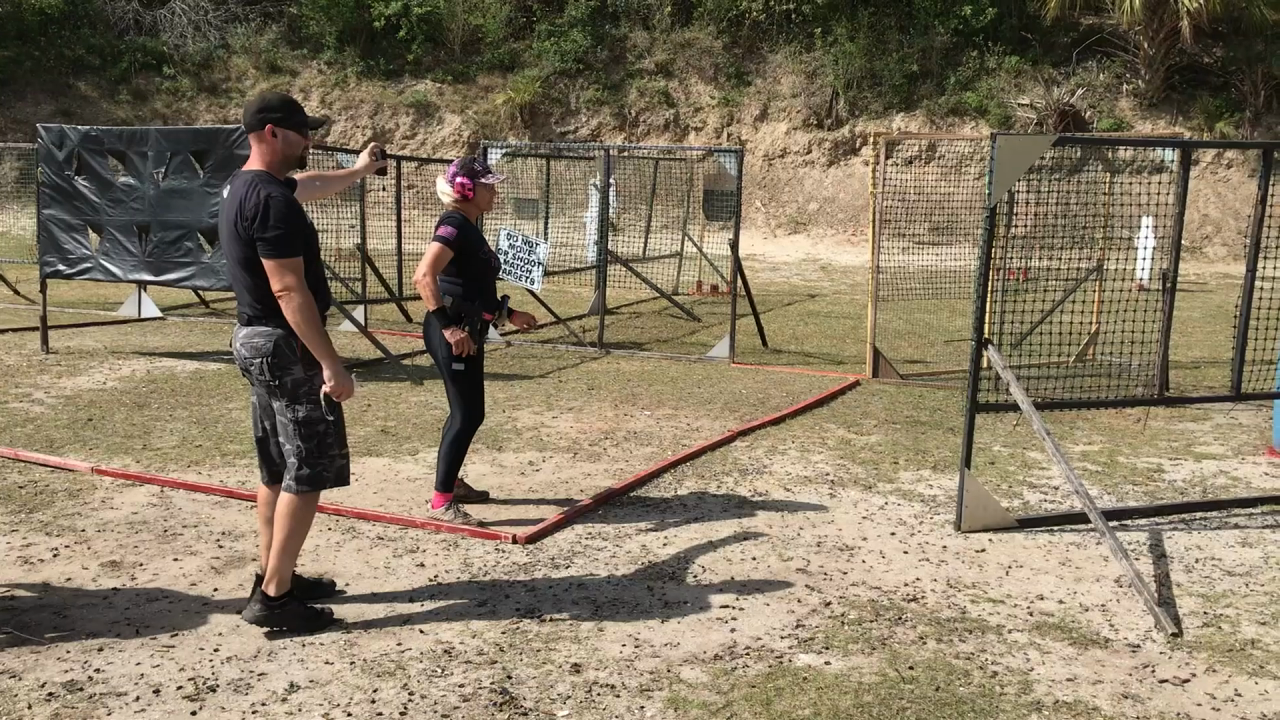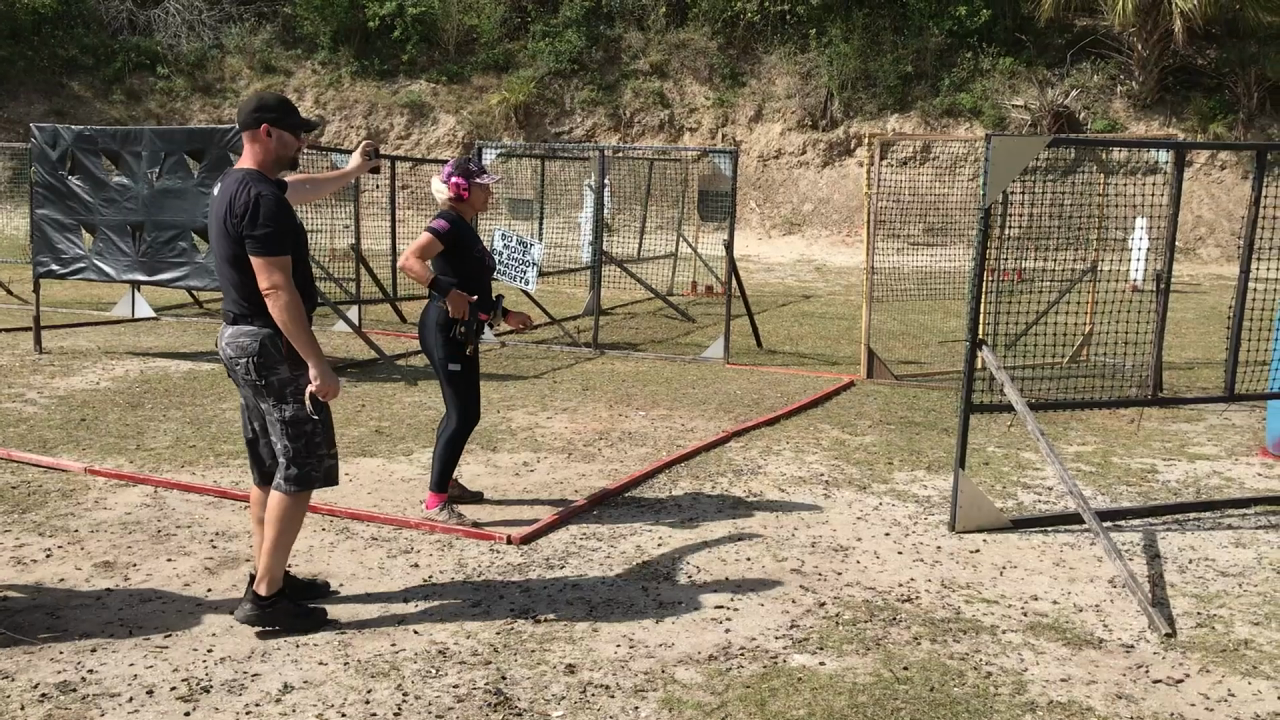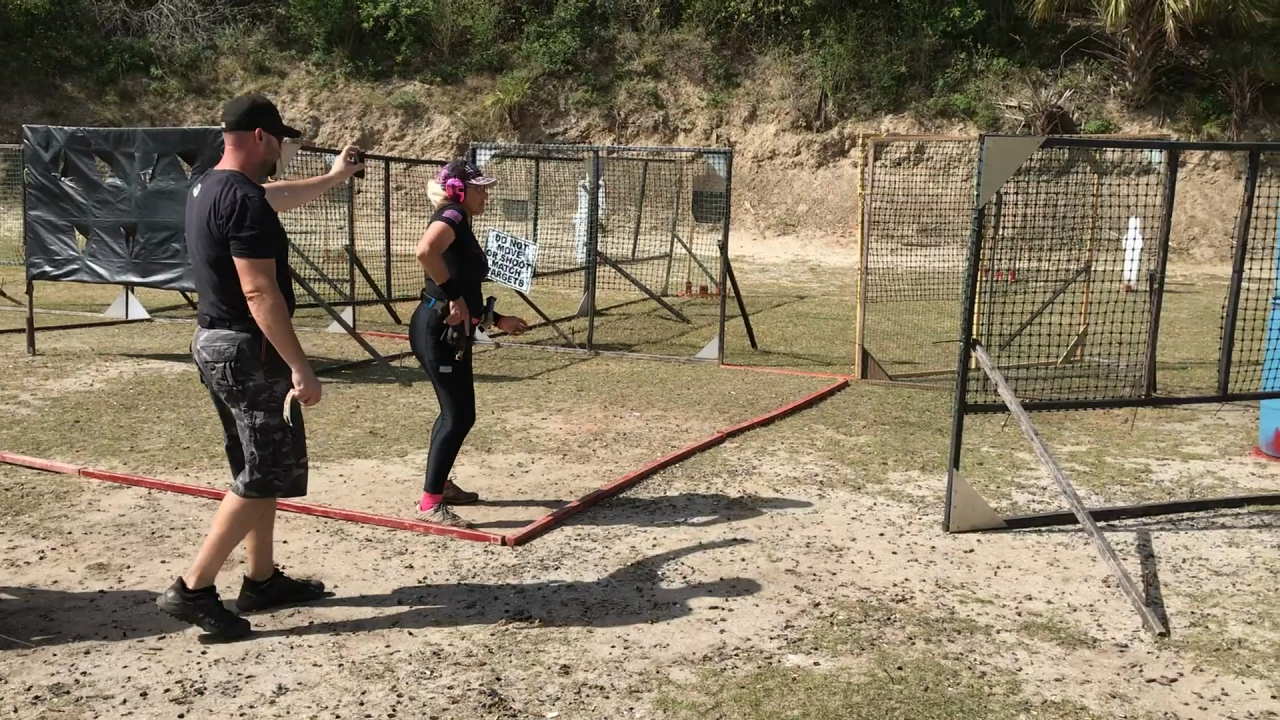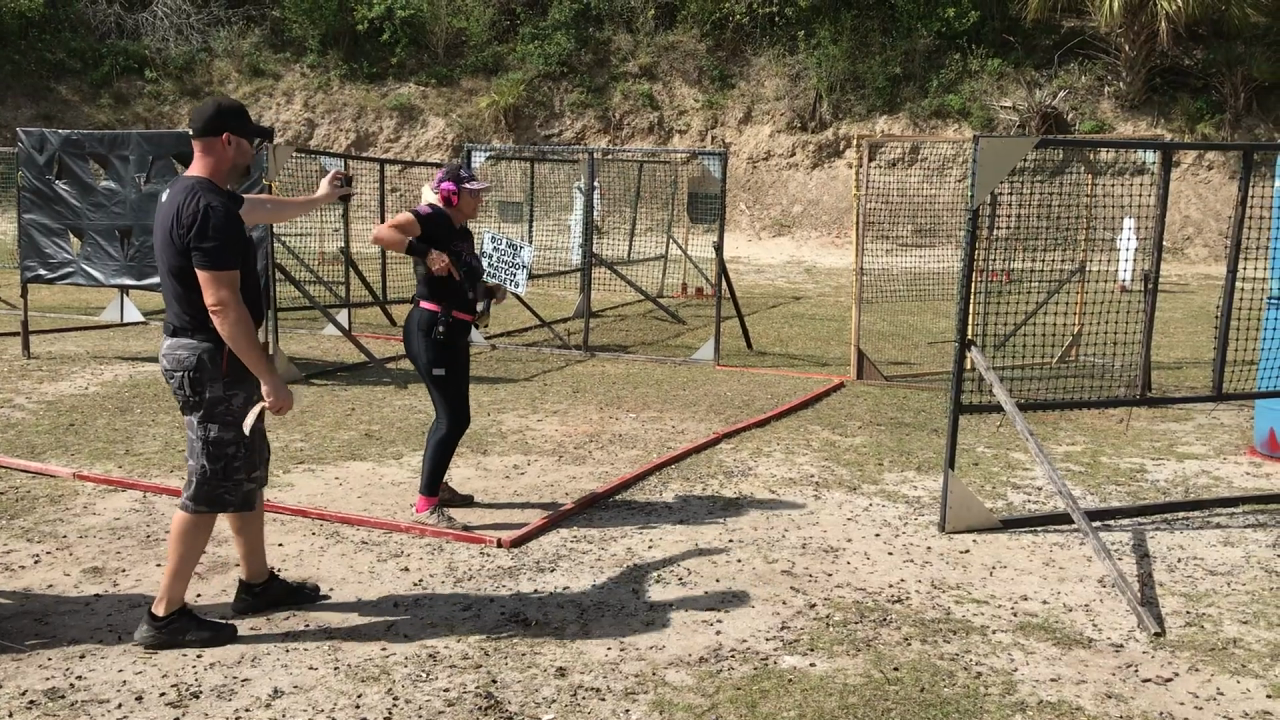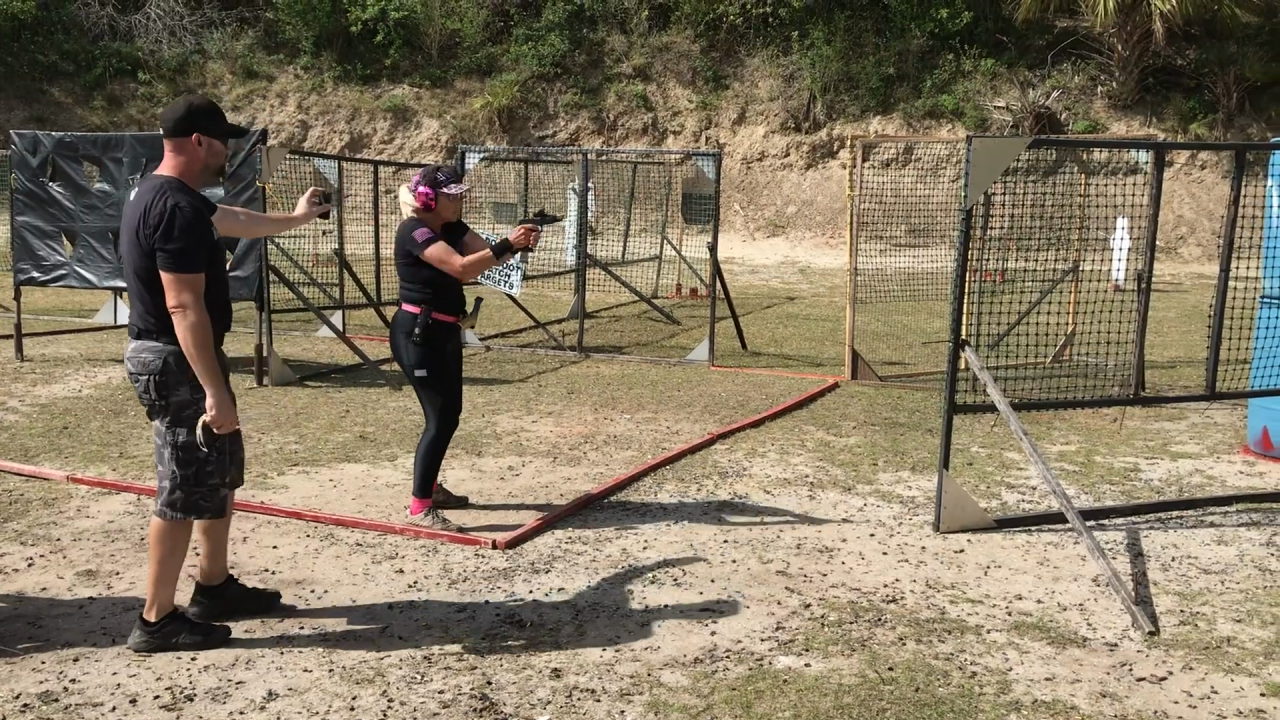
dt=0.3s
person 1, frame 1
left shoulder: (245, 184)
right shoulder: (271, 200)
left elbow: (308, 185)
right elbow: (290, 291)
left wrist: (359, 170)
right wrist: (331, 364)
left hip: (256, 341)
right hip: (284, 346)
left knee: (279, 469)
right knee: (309, 470)
left ankle: (274, 577)
right ankle: (274, 596)
person 1, frame 2
left shoulder: (235, 184)
right shoulder: (260, 198)
left elbow: (299, 188)
right elbow: (277, 290)
left wrist: (349, 172)
right wrist: (317, 363)
left hip: (243, 341)
right hip: (271, 345)
left knee: (271, 469)
right knee: (300, 469)
left ankle: (268, 578)
right ankle: (266, 595)
person 1, frame 3
left shoulder: (210, 186)
right shoulder: (244, 200)
left elbow: (278, 196)
right elbow: (260, 293)
left wrist: (333, 178)
right wrist: (300, 367)
left hip: (218, 343)
right hip: (247, 350)
left knee: (263, 467)
right knee: (265, 475)
left ankle: (262, 579)
right ankle: (192, 588)
person 1, frame 4
left shoulder: (185, 192)
right shoulder: (209, 209)
left elbow: (255, 209)
right elbow: (224, 305)
left wrist: (318, 199)
right wrist: (269, 377)
left hip: (194, 353)
right hip: (211, 361)
left knee: (244, 471)
right knee: (211, 487)
left ankle: (257, 582)
right ankle: (164, 615)
person 1, frame 5
left shoulder: (158, 193)
right shoulder: (177, 208)
left elbow: (231, 219)
right elbow: (185, 309)
left wrist: (294, 219)
right wrist: (216, 391)
left hip: (170, 358)
right hip: (176, 364)
left knee: (217, 475)
right knee: (186, 490)
left ankle: (214, 586)
right ankle: (156, 620)
person 2, frame 1
left shoulder: (469, 227)
right shoulder: (454, 225)
right elbow: (423, 276)
left wrist: (508, 314)
right wrist: (448, 326)
left hip: (468, 330)
right hip: (454, 333)
left knee: (466, 411)
right knee: (468, 414)
left ankle: (451, 483)
right ankle: (440, 501)
person 2, frame 2
left shoulder: (465, 227)
right shoulder: (448, 222)
right elbow: (408, 261)
left wrist: (504, 314)
right wrist: (446, 293)
left hip: (461, 331)
right hip: (447, 330)
left knee: (463, 411)
right knee: (463, 414)
left ankle: (446, 483)
right ankle: (435, 502)
person 2, frame 3
left shoulder: (462, 229)
right shoulder: (450, 217)
right elbow: (425, 251)
left wrist: (498, 320)
right wrist: (453, 297)
left hip: (453, 332)
right hip: (437, 331)
left knee: (455, 412)
right knee: (460, 416)
left ankle: (440, 485)
right ankle: (429, 503)
person 2, frame 4
left shoulder: (462, 232)
right shoulder: (432, 218)
right elbow: (379, 233)
left wrist: (487, 291)
right wrist: (424, 252)
left hip: (455, 332)
right hip: (433, 330)
left knee: (452, 414)
right knee: (454, 418)
left ankle: (435, 486)
right ankle: (425, 505)
person 2, frame 5
left shoulder: (450, 225)
right shoulder: (415, 232)
left elbow: (484, 248)
right elbow: (462, 267)
left wrist: (518, 241)
right wrist: (507, 245)
left hip: (444, 333)
right hip: (417, 335)
left knee: (448, 414)
right knee: (441, 419)
left ankle: (429, 488)
right ankle: (418, 507)
